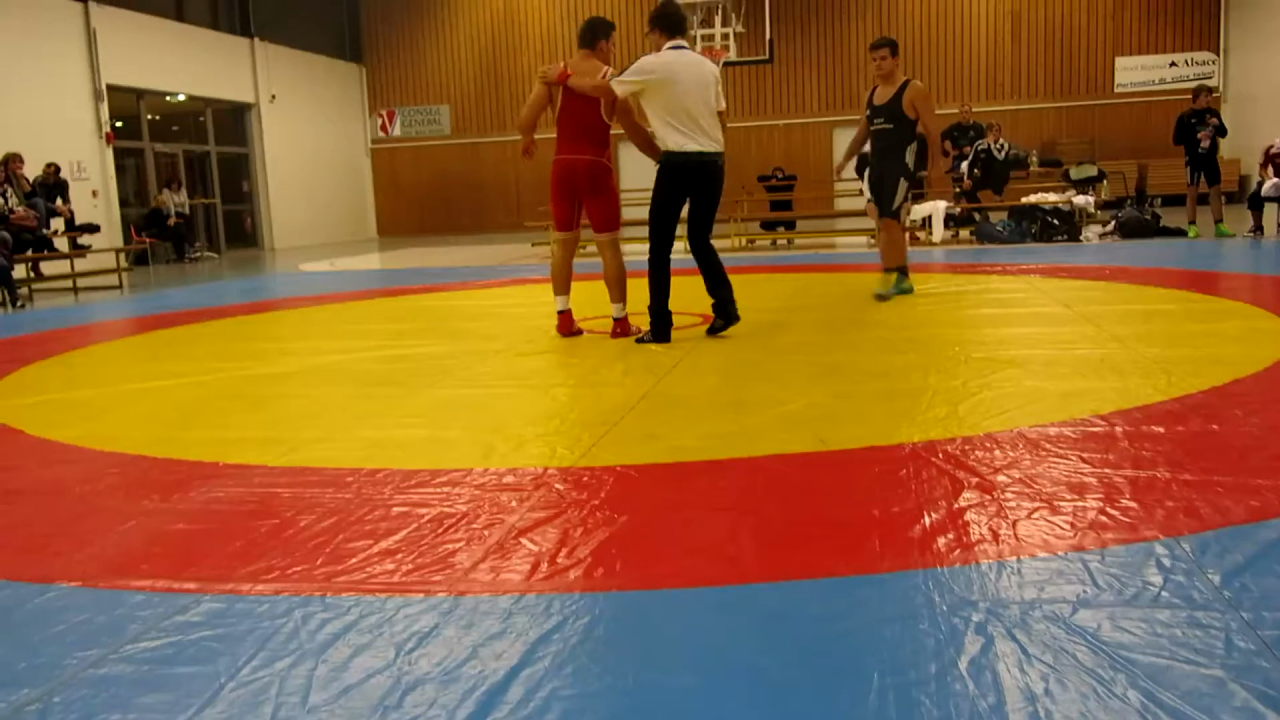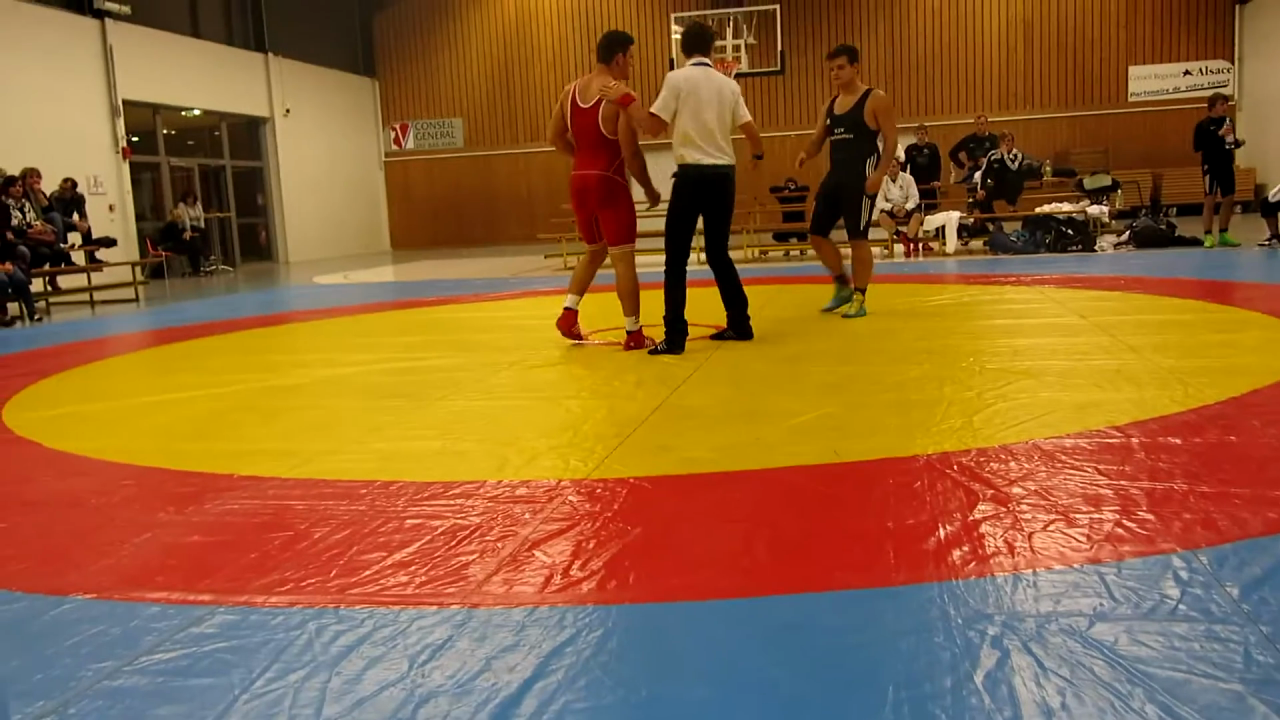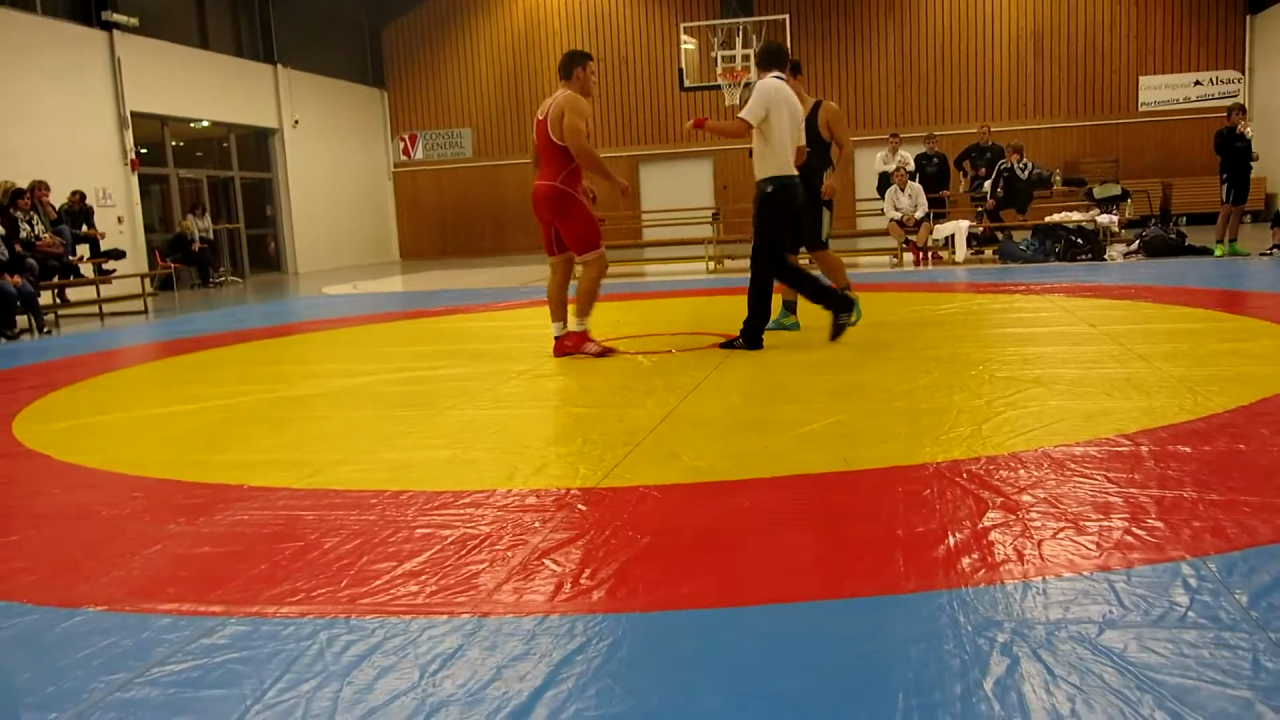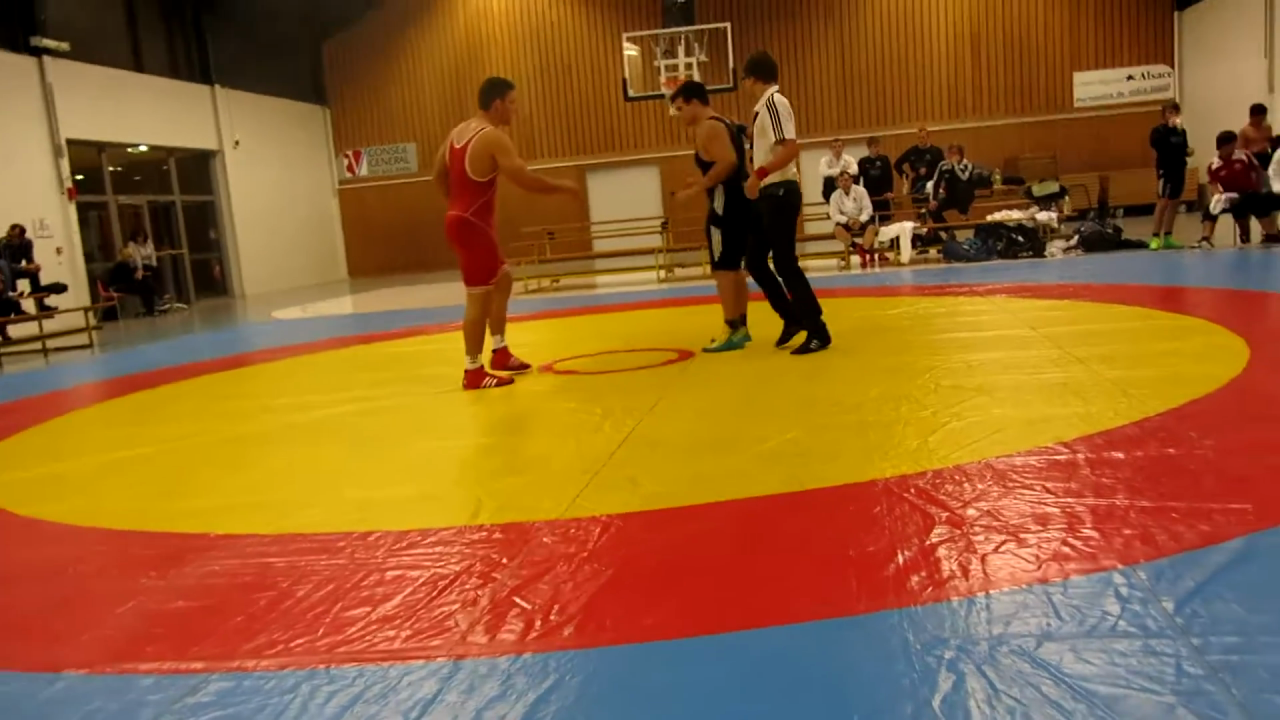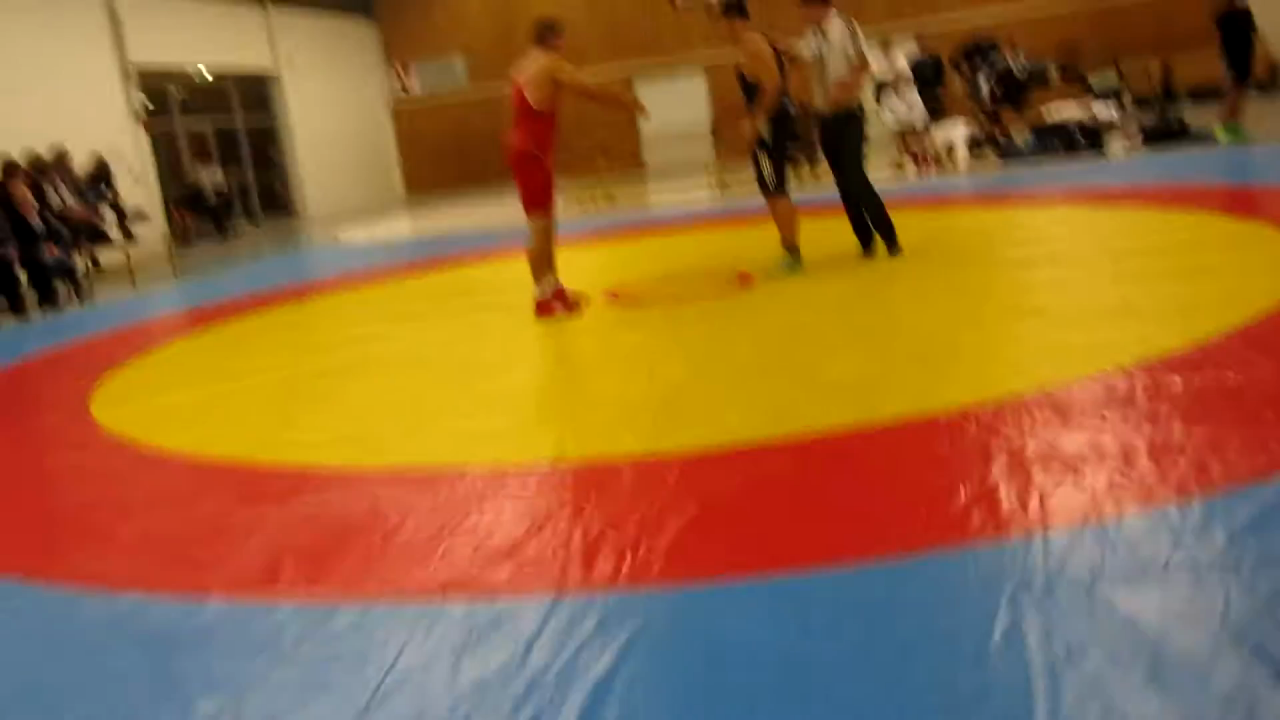
dt=0.5s
person 1, frame 1
right shoulder: (613, 79)
left elbow: (526, 120)
right elbow: (634, 131)
left wrist: (527, 141)
left hip: (563, 167)
right hip: (597, 169)
left knee: (563, 245)
right knee: (609, 246)
left ankle: (564, 316)
right ankle: (619, 321)
person 1, frame 2
left shoulder: (571, 90)
left elbow: (556, 139)
right elbow: (630, 151)
right wrist: (649, 188)
left hip: (579, 181)
right hip: (609, 184)
left knee: (594, 252)
right knee: (623, 259)
left ankle: (568, 314)
right ankle: (633, 334)
person 1, frame 3
left shoulder: (547, 106)
right shoulder: (575, 102)
right elbow: (581, 150)
right wrist: (614, 179)
left hip: (544, 192)
right hip: (563, 195)
left knee: (560, 268)
right knee: (595, 263)
left ankle: (562, 338)
right ankle: (579, 333)
person 1, frame 4
left shoulder: (458, 132)
right shoulder: (494, 138)
left elbow: (439, 176)
right elbow: (526, 181)
right wrist: (563, 187)
left hip: (460, 219)
right hip: (472, 225)
left knee: (502, 280)
right knee: (480, 298)
left ankle: (500, 352)
right ankle: (473, 371)
person 1, frame 5
left shoulder: (524, 70)
right shoulder: (552, 66)
right elbow: (594, 92)
right wrist: (629, 102)
left hip: (526, 153)
right hip: (532, 156)
left knee: (545, 224)
right knee: (541, 226)
left ankle: (553, 290)
right ankle: (544, 299)
person 2, frame 1
left shoulder: (652, 65)
right shoulder: (709, 67)
left elbow: (602, 89)
right elbow: (722, 119)
left wrist: (564, 77)
left hip: (679, 163)
right hip: (713, 162)
left knee: (661, 244)
right knee: (701, 240)
left ankle: (660, 326)
right ankle: (725, 305)
person 2, frame 2
left shoulder: (677, 79)
right shoulder: (728, 84)
left elbow: (654, 126)
right elbow: (751, 131)
left wrist: (625, 100)
right wrist: (757, 155)
left hip: (692, 175)
right hip: (724, 175)
left knee: (676, 258)
right knee: (718, 252)
left ankle: (674, 335)
right ankle: (739, 323)
person 2, frame 3
left shoulder: (766, 88)
right shoulder: (792, 98)
left elbow: (741, 128)
left wrist: (701, 123)
left hip: (774, 186)
right hip: (789, 184)
left knee: (772, 263)
right knee: (761, 261)
left ankle: (842, 304)
right ankle: (751, 334)
person 2, frame 4
left shoulder: (773, 103)
right shoulder: (765, 107)
left elbow: (789, 150)
left wrist: (759, 174)
left hip: (780, 192)
right hip: (767, 194)
left knee: (785, 263)
right knee: (755, 261)
left ankle: (817, 330)
right ankle: (794, 317)
person 2, frame 5
left shoulder: (843, 28)
right shoulder: (812, 40)
left elbow: (861, 68)
left wrist: (845, 89)
left hip: (848, 114)
right hip: (826, 117)
left knee: (854, 175)
right knee: (844, 183)
left ankle: (886, 234)
right ankle: (866, 238)
person 3, frame 1
left shoulder: (914, 90)
right shoulder: (872, 95)
left elbow: (931, 129)
right elbow: (862, 133)
left wrist: (936, 165)
right wrist: (846, 158)
left hip: (902, 164)
right hip: (877, 165)
left knee: (890, 219)
right knee: (885, 224)
left ankle: (888, 277)
right ankle: (902, 278)
person 3, frame 2
left shoulder: (876, 99)
right shoulder: (830, 105)
left elbow: (891, 139)
right elbow: (816, 140)
left wrist: (879, 172)
right wrist: (806, 154)
left hip: (862, 177)
right hip: (834, 176)
left knee: (858, 239)
right knee: (817, 235)
left ankle: (859, 298)
right ankle: (844, 285)
person 3, frame 3
left shoulder: (827, 111)
left elbow: (846, 147)
left wrist: (836, 177)
left hip: (818, 190)
left knee: (818, 250)
right knee: (787, 253)
right ankle: (788, 313)
person 3, frame 4
left shoulder: (708, 128)
right shoulder: (725, 125)
left elbow: (729, 161)
left wrist: (699, 187)
right wrist: (700, 184)
left hip: (726, 203)
right hip: (740, 201)
left knee: (723, 269)
right knee: (733, 268)
left ankle: (733, 330)
right ankle: (740, 327)
person 3, frame 5
left shoulder: (754, 47)
right shoulder: (762, 45)
left elbow: (774, 88)
left wrist: (754, 122)
left hip: (771, 125)
right hip: (775, 122)
left knee: (775, 192)
right knee: (774, 190)
left ankle: (792, 255)
right ankle: (789, 238)
